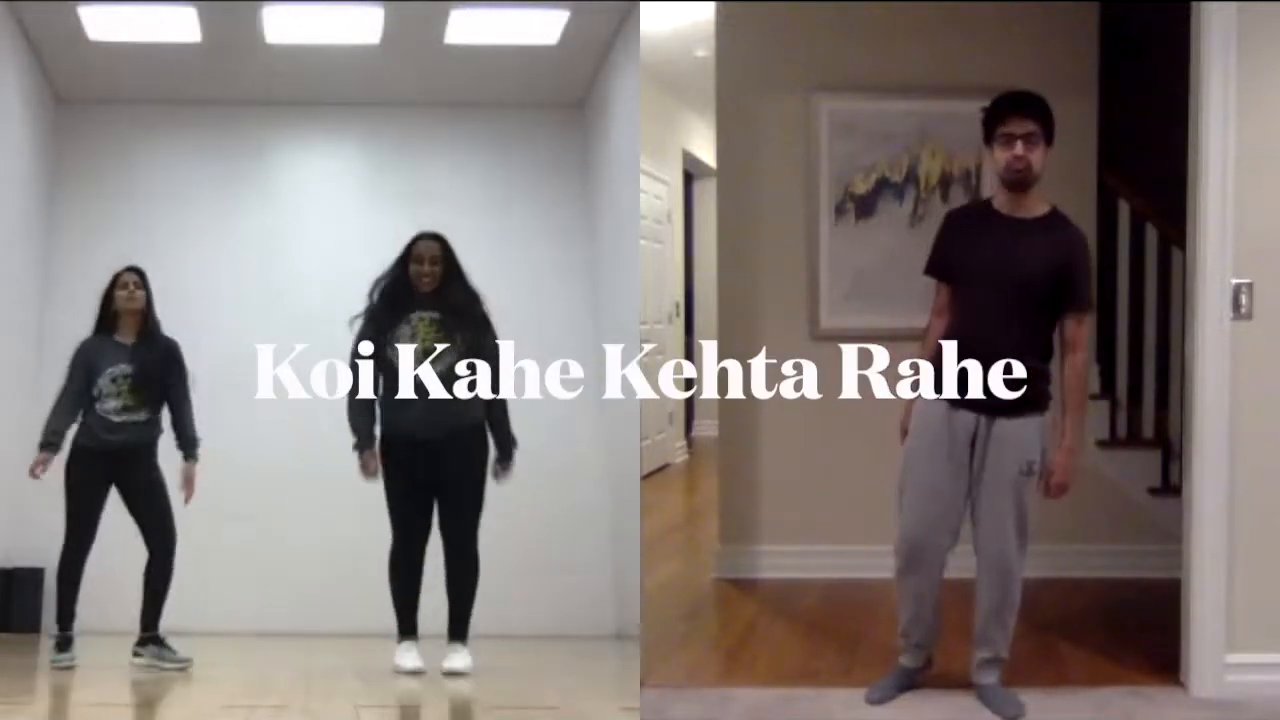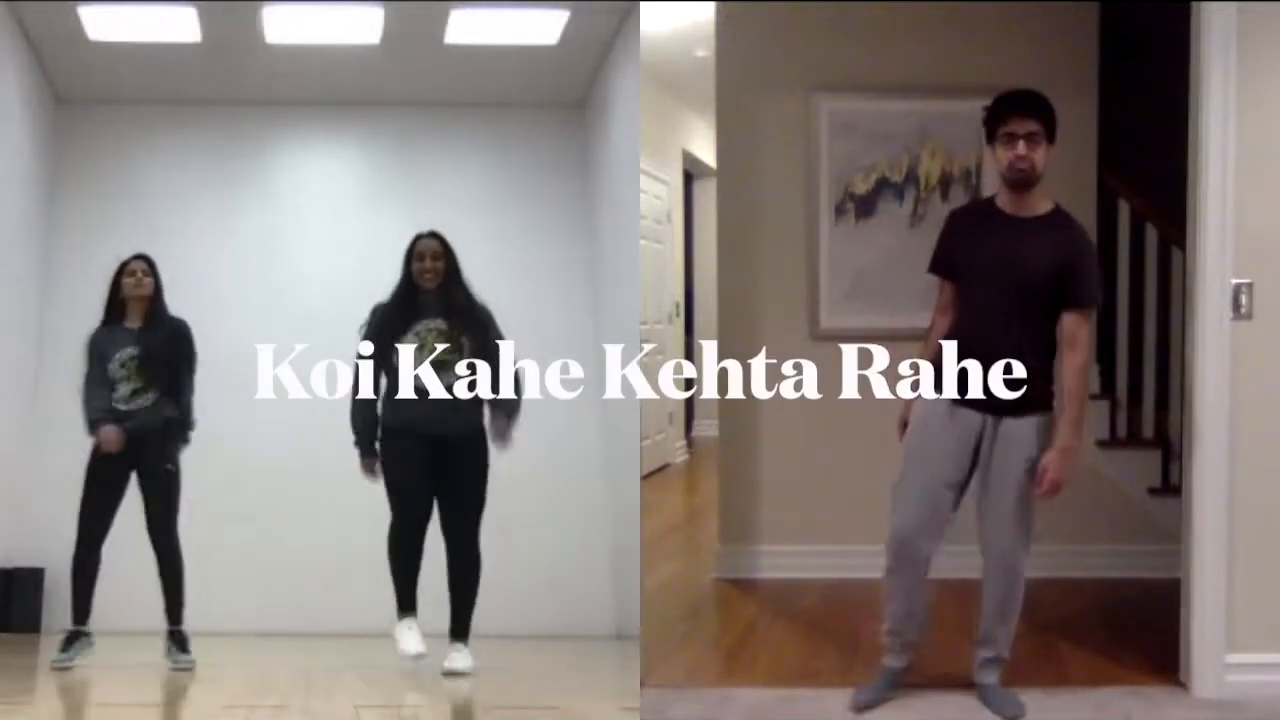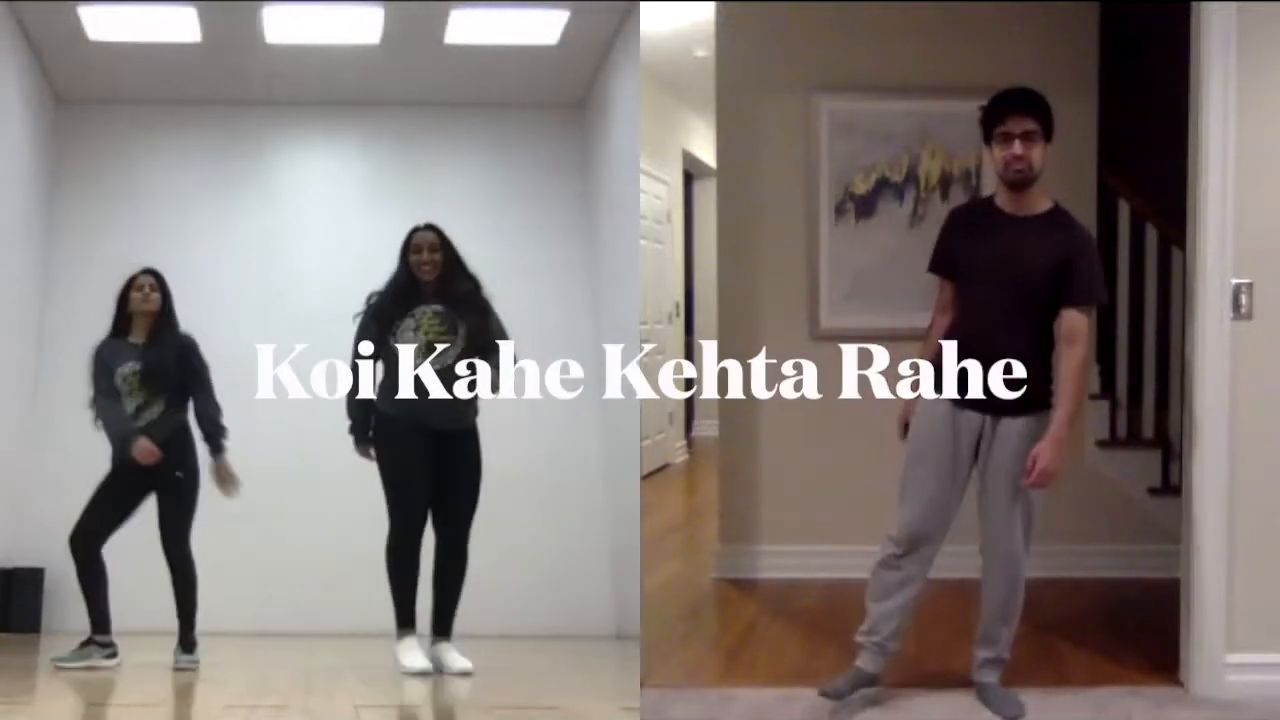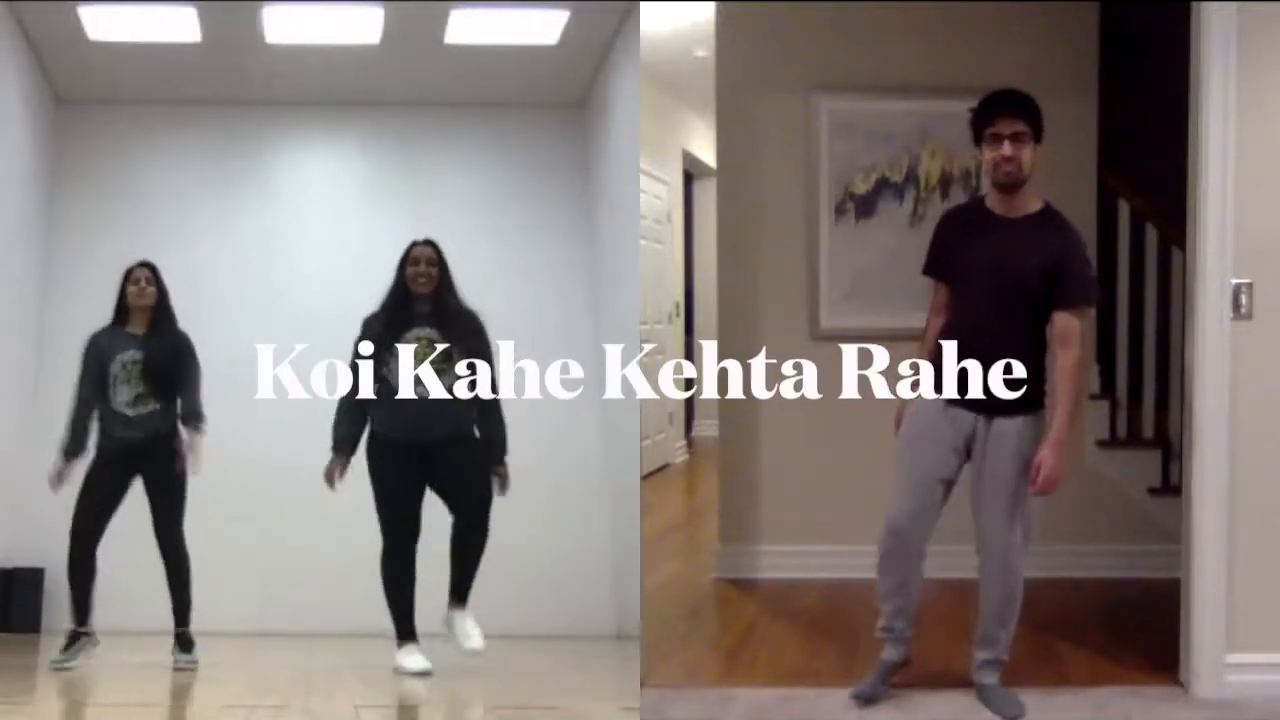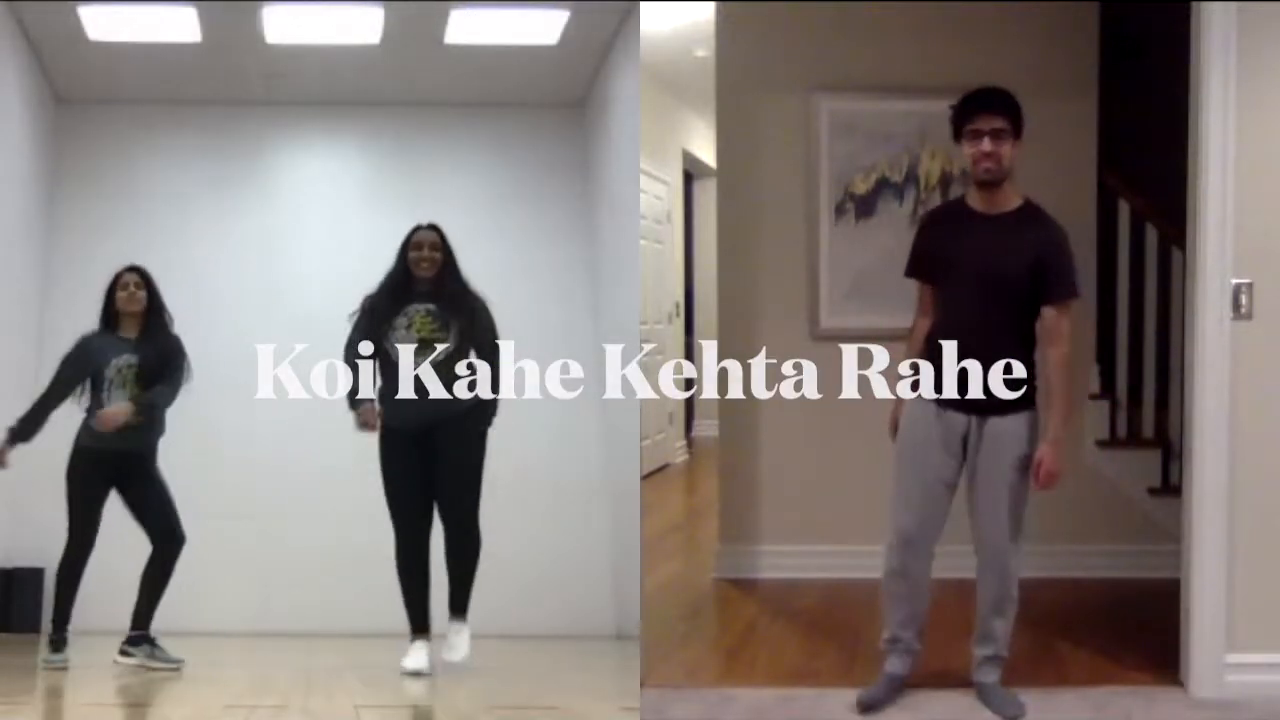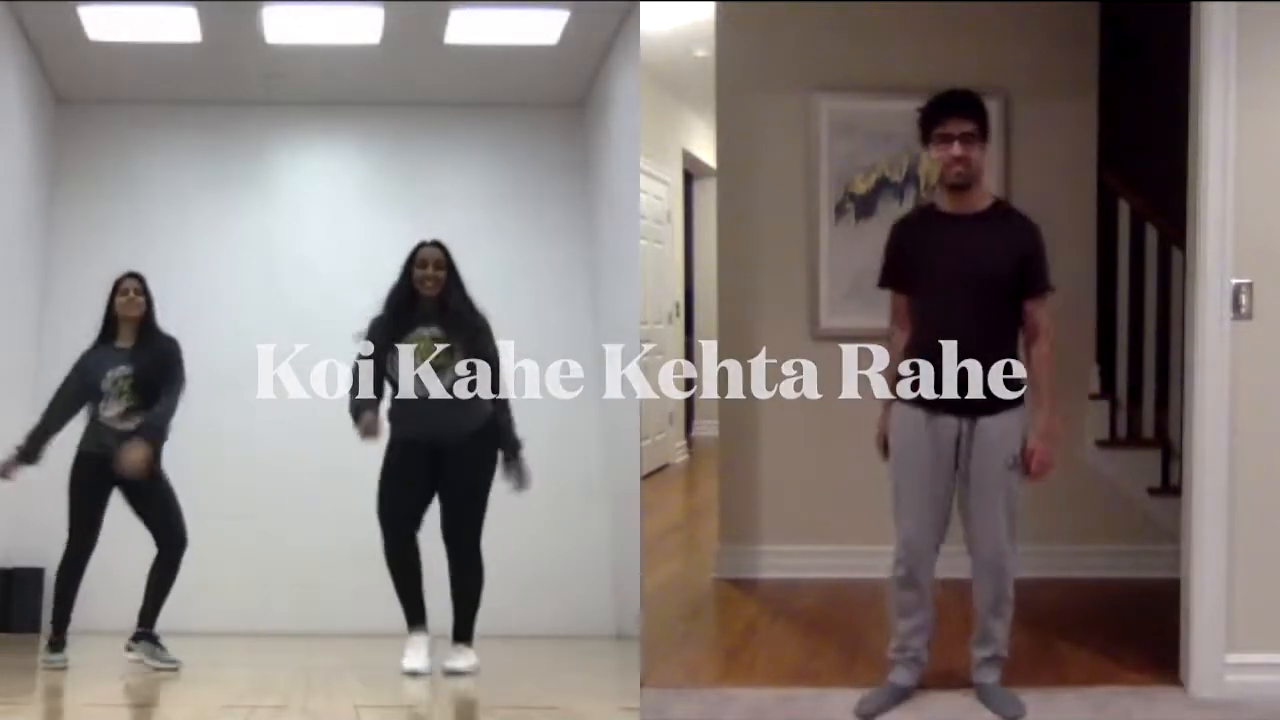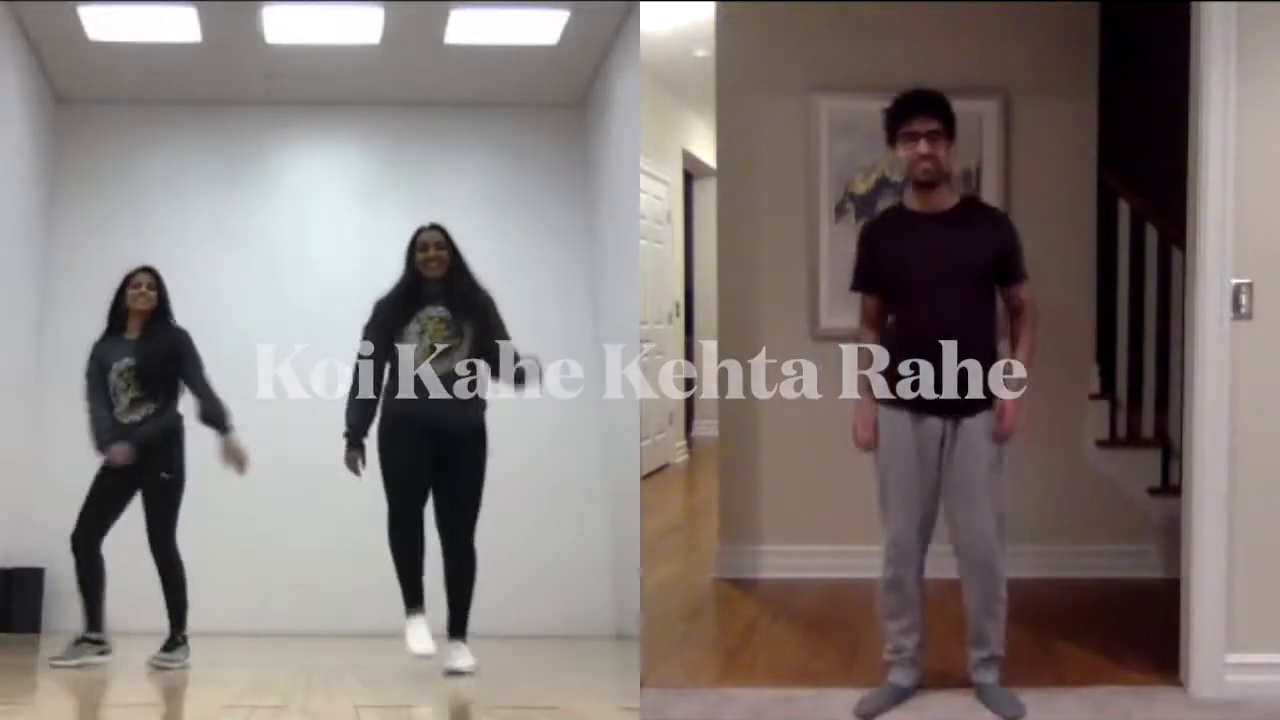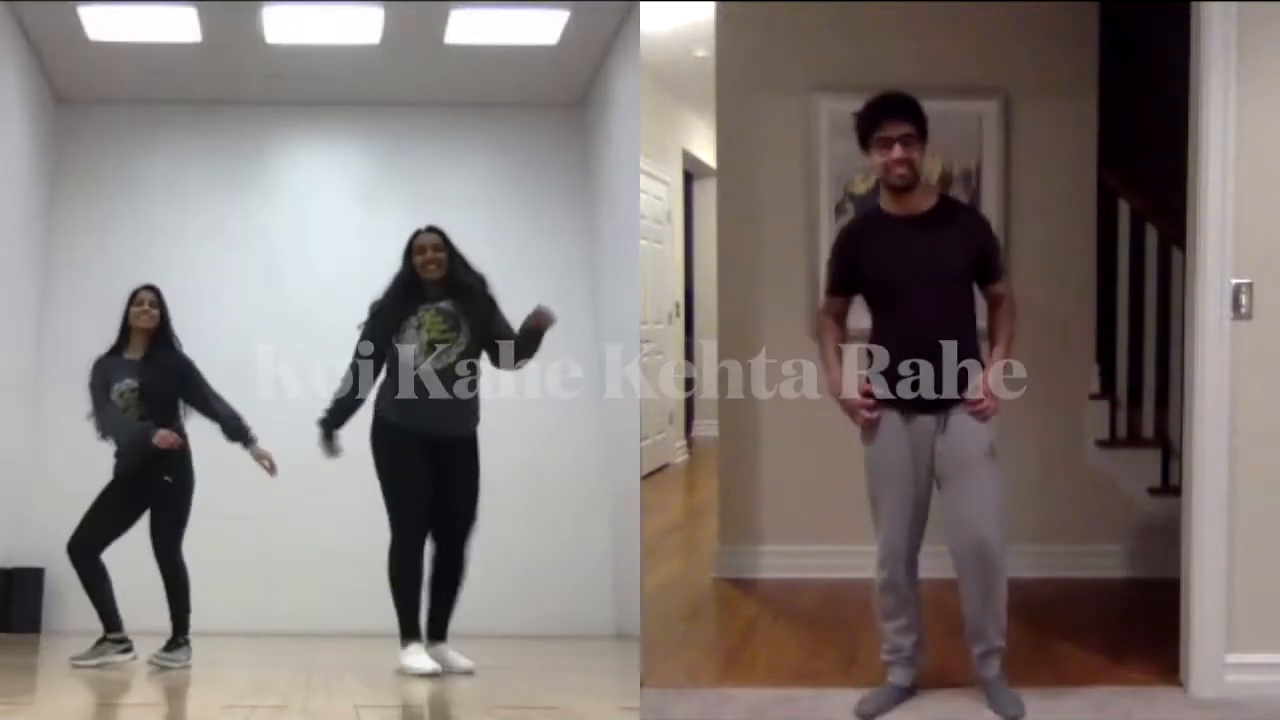
dt=0.2s
person 1, frame 1
left shoulder: (1066, 242)
right shoulder: (960, 225)
left elbow: (1074, 349)
left wrist: (1068, 442)
right wrist: (915, 394)
left hip: (1019, 419)
right hip: (945, 405)
left knee: (1001, 551)
right knee: (917, 539)
right ankle: (913, 659)
person 1, frame 2
left shoulder: (1069, 241)
right shoulder: (963, 223)
left elbow: (1075, 346)
left wrist: (1065, 443)
right wrist: (914, 392)
left hip: (1022, 416)
right hip: (946, 403)
left knee: (1006, 550)
right knee: (907, 533)
right ankle: (893, 661)
person 1, frame 3
left shoulder: (1070, 240)
right shoulder: (963, 223)
left elbow: (1074, 343)
left wrist: (1057, 434)
right wrist: (917, 391)
left hip: (1020, 415)
right hip: (949, 403)
left knee: (1007, 551)
right knee: (913, 533)
right ankle: (870, 657)
person 1, frame 4
left shoulder: (1060, 241)
right shoulder: (955, 225)
left elbow: (1067, 345)
left wrist: (1057, 440)
right wrist: (912, 390)
left hip: (1014, 415)
right hip: (941, 401)
left knee: (1003, 549)
right knee: (902, 527)
right ankle: (893, 649)
person 1, frame 5
left shoulder: (1044, 235)
right shoulder: (937, 226)
left elbow: (1056, 341)
left wrist: (1053, 434)
right wrist: (901, 395)
left hip: (1006, 414)
right hip: (933, 405)
left knee: (998, 547)
right knee: (908, 537)
right ankle: (897, 661)
person 1, frame 6
left shoulder: (1018, 232)
right shoulder: (909, 232)
left elbow: (1040, 332)
right elbow: (901, 325)
left wrist: (1043, 421)
right wrist: (887, 407)
left hip: (997, 414)
right hip: (919, 411)
left knee: (993, 549)
right knee: (913, 546)
right ankle: (904, 668)
person 1, frame 7
left shoulder: (990, 225)
right shoulder: (880, 234)
left elbow: (1023, 308)
left wrist: (1013, 383)
right wrist: (861, 399)
left hip: (975, 413)
right hip: (901, 413)
left knee: (980, 548)
right knee: (902, 548)
person 1, frame 8
left shoulder: (967, 224)
right shoulder: (857, 237)
left elbow: (1002, 301)
right elbow: (831, 317)
left wrist: (994, 369)
right wrist: (838, 380)
left hip: (963, 408)
right hip: (890, 412)
left knee: (980, 539)
right knee: (895, 548)
left ankle: (990, 665)
right ankle: (901, 670)
person 2, frame 1
left shoulder: (470, 314)
right shoulder: (381, 314)
left elbow: (493, 382)
right elbow: (362, 384)
left wrist: (505, 442)
right wrist: (364, 442)
left hip: (462, 441)
right hip: (402, 443)
left knee: (460, 539)
right knee: (409, 538)
left ankle: (459, 642)
right ankle: (406, 640)
person 2, frame 2
left shoulder: (474, 318)
right shoulder: (388, 318)
left elbow: (503, 371)
right elbow: (363, 383)
left wrist: (505, 410)
right wrist: (365, 443)
left hip: (464, 437)
right hip: (405, 433)
left knee: (463, 537)
right knee: (411, 516)
left ankle: (459, 643)
right ankle: (406, 615)
person 2, frame 3
left shoulder: (471, 304)
right shoulder: (382, 306)
left elbow: (498, 357)
left wrist: (493, 364)
right wrist: (361, 429)
left hip: (457, 431)
right hip: (399, 430)
left knee: (454, 534)
right knee: (407, 524)
left ankle: (442, 640)
right ankle: (406, 637)
person 2, frame 4
left shoulder: (465, 325)
right shoulder: (380, 327)
left elbow: (488, 391)
right elbow: (355, 389)
left wrist: (497, 452)
right wrist: (341, 449)
left hip: (452, 440)
right hip: (392, 444)
left knee: (475, 510)
right knee: (399, 540)
left ankle: (459, 606)
right ankle: (407, 643)
person 2, frame 5
left shoulder: (467, 305)
right shoulder: (380, 306)
left elbow: (492, 364)
right elbow: (354, 361)
left wrist: (483, 415)
right wrist: (360, 400)
left hip: (458, 424)
right hip: (400, 430)
left knee: (460, 515)
right knee: (410, 531)
left ankle: (458, 621)
right ankle: (419, 639)
person 2, frame 6
left shoulder: (470, 324)
right shoulder: (387, 326)
left elbow: (493, 386)
right elbow: (363, 382)
left wrist: (511, 449)
right wrist: (364, 413)
left hip: (468, 444)
right hip: (409, 444)
left knee: (462, 541)
right knee: (395, 527)
left ankle: (463, 644)
right ankle: (417, 631)
person 2, frame 7
left shoulder: (475, 306)
right shoulder: (392, 309)
left elbow: (500, 360)
right elbow: (368, 370)
left wrist: (521, 370)
right wrist: (355, 433)
left hip: (464, 430)
right hip: (406, 425)
left knee: (459, 531)
right knee: (405, 509)
left ankle: (456, 639)
right ankle: (415, 614)
person 2, frame 8
left shoulder: (474, 302)
right shoulder: (389, 310)
left elbow: (508, 356)
right elbow: (361, 368)
left wrist: (533, 331)
right wrist: (332, 421)
left hip: (458, 437)
right hip: (400, 435)
left knee: (453, 535)
right knee: (410, 531)
left ankle: (438, 640)
right ankle: (411, 644)
person 3, frame 1
left shoulder: (165, 349)
right shoulder: (91, 349)
left elbow: (179, 404)
right elbow: (69, 399)
left wrist: (190, 456)
right wrist: (48, 446)
left hip: (140, 457)
right hip: (92, 456)
left knee: (164, 542)
right knee: (76, 544)
left ankle: (149, 639)
right ankle: (64, 637)
person 3, frame 2
left shoulder: (174, 331)
right shoulder: (102, 338)
left elbow: (183, 388)
right elbow: (95, 389)
left wrist: (178, 437)
right wrist: (101, 425)
left hip: (157, 444)
right hip: (111, 448)
left knee: (164, 537)
right knee: (89, 536)
left ankle: (177, 637)
right ankle: (78, 632)
person 3, frame 3
left shoulder: (180, 347)
right shoulder: (107, 352)
left elbow: (204, 400)
right elbow: (106, 407)
left wrist: (220, 454)
right wrist: (131, 441)
left hip: (175, 457)
right hip: (129, 463)
left knee: (176, 547)
right knee: (83, 540)
left ankle: (186, 641)
right ankle: (101, 642)
person 3, frame 4
left shoulder: (176, 342)
right shoulder: (102, 341)
left elbow: (190, 391)
right elbow: (87, 400)
left wrist: (193, 429)
right wrist: (68, 453)
left hip: (162, 451)
right hip: (114, 452)
left knee: (171, 542)
right knee: (82, 536)
left ankle: (183, 639)
right ankle: (80, 632)
person 3, frame 5
left shoulder: (167, 344)
right shoulder: (94, 344)
left elbow: (169, 390)
right elbow: (55, 392)
left wrist: (132, 410)
left hip: (139, 462)
right hip: (92, 458)
left knee: (171, 539)
right knee: (80, 546)
left ankle: (138, 639)
right ankle: (57, 640)
person 3, frame 6
left shoulder: (165, 350)
right shoulder: (95, 355)
left elbow: (165, 402)
right elbow: (62, 406)
left wrist: (145, 442)
left hip: (142, 463)
right hip: (94, 461)
left knee: (174, 540)
right knee: (80, 548)
left ankle: (145, 635)
right ankle: (56, 641)
person 3, frame 7
left shoulder: (171, 341)
right shoulder: (103, 348)
left elbow: (200, 386)
right elbow: (97, 403)
left wrist: (224, 432)
right wrist: (110, 441)
left hip: (162, 453)
right hip: (121, 456)
left knee: (161, 543)
right knee: (84, 538)
left ankle: (178, 639)
right ankle: (94, 638)
person 3, frame 8
left shoulder: (172, 362)
right shoulder: (103, 367)
left elbow: (211, 404)
right elbow: (107, 420)
left wrist: (249, 442)
right wrist: (148, 435)
left hip: (171, 468)
right hip: (133, 469)
left knee: (166, 550)
right knee: (81, 547)
left ankle: (180, 640)
right ankle: (115, 637)
